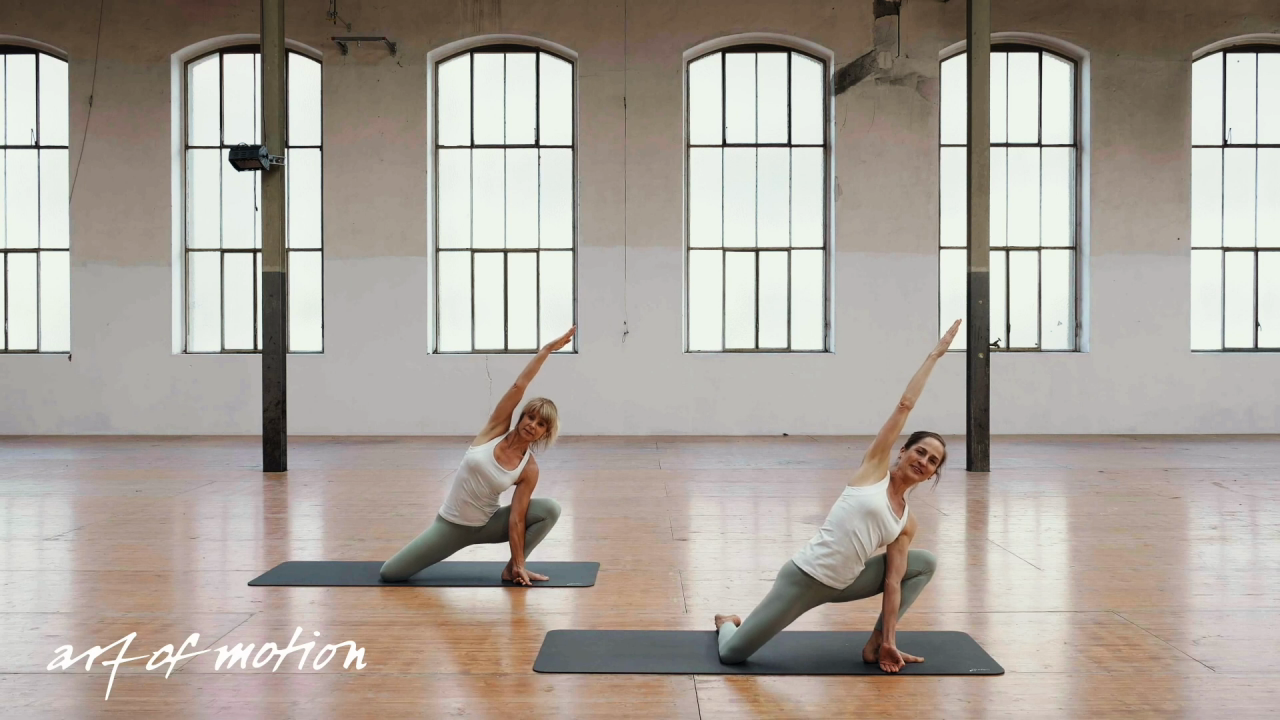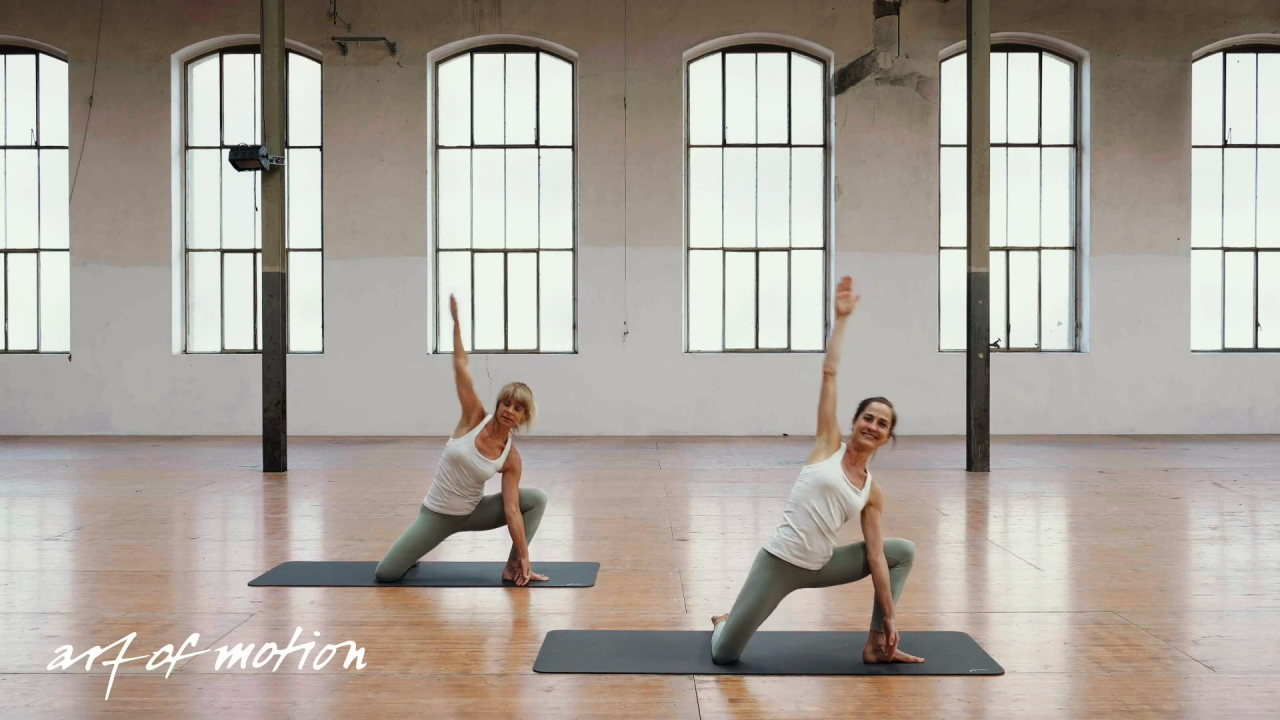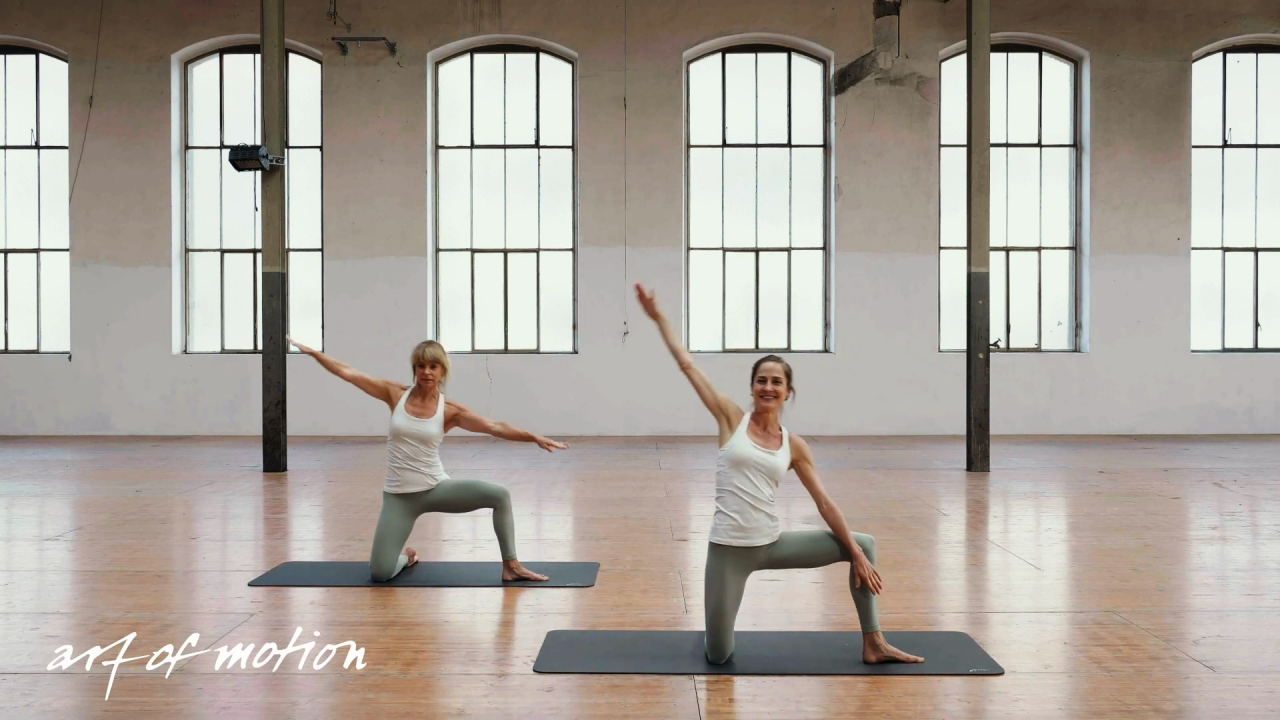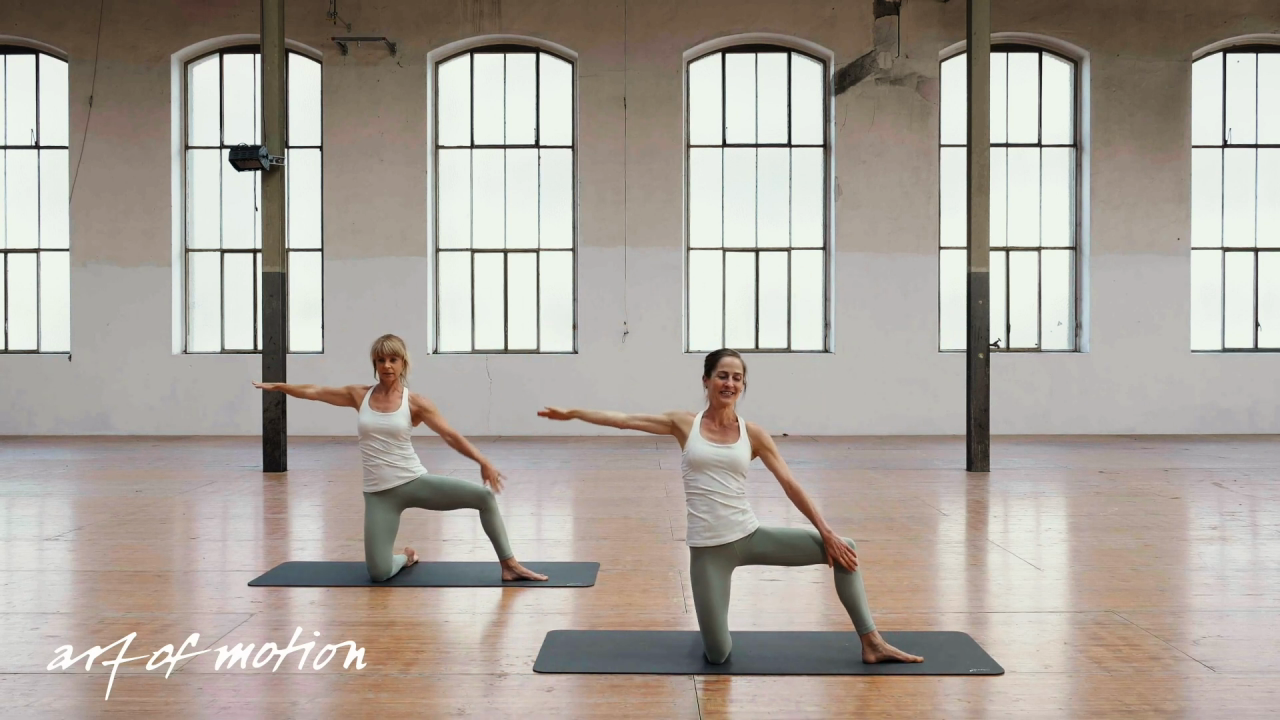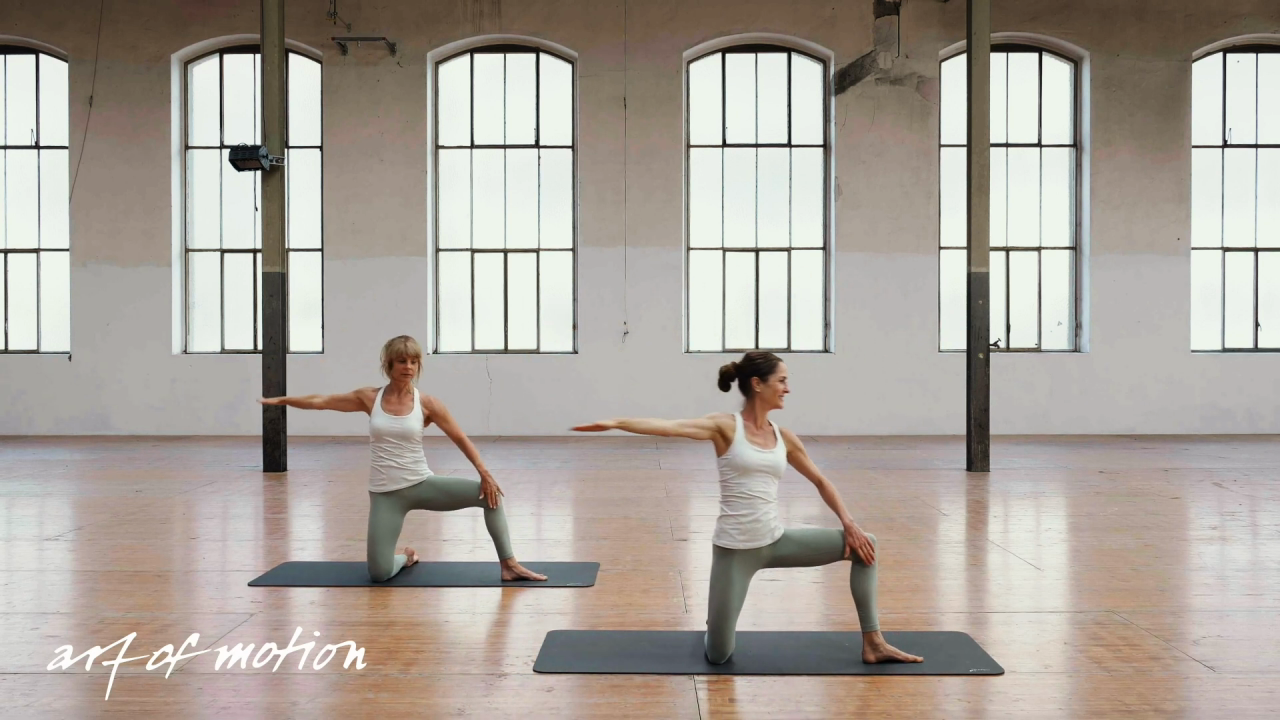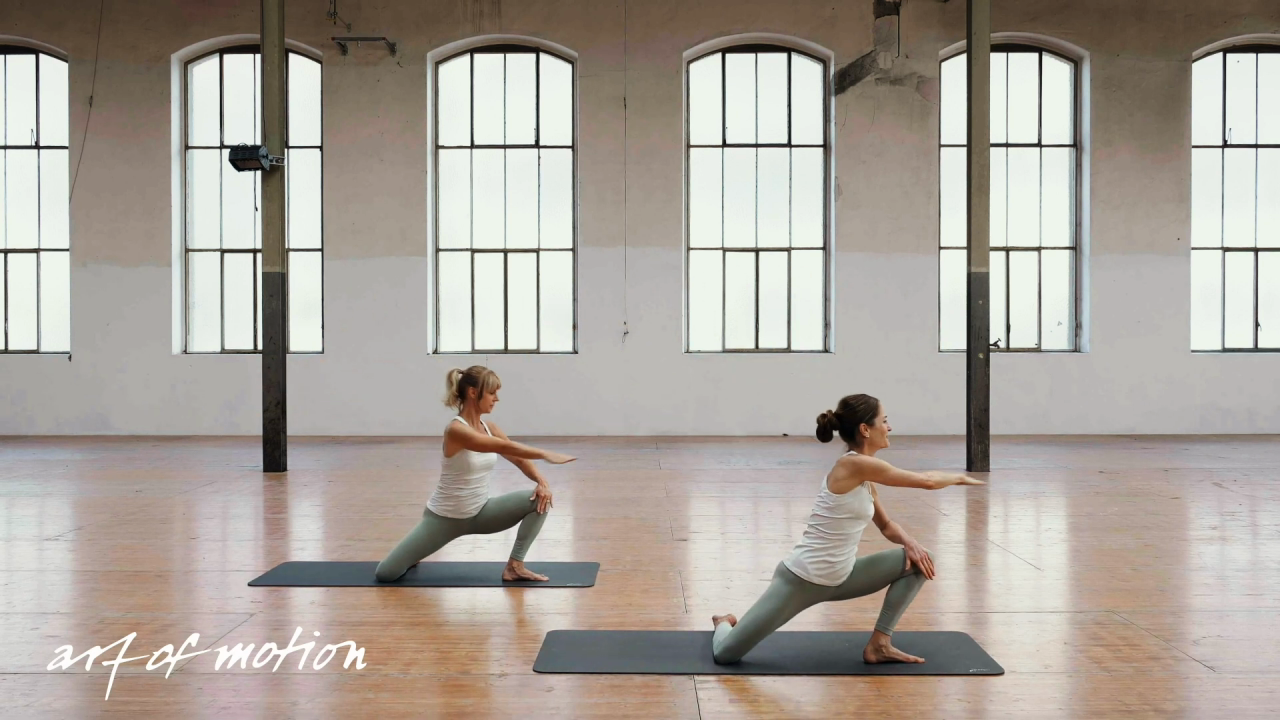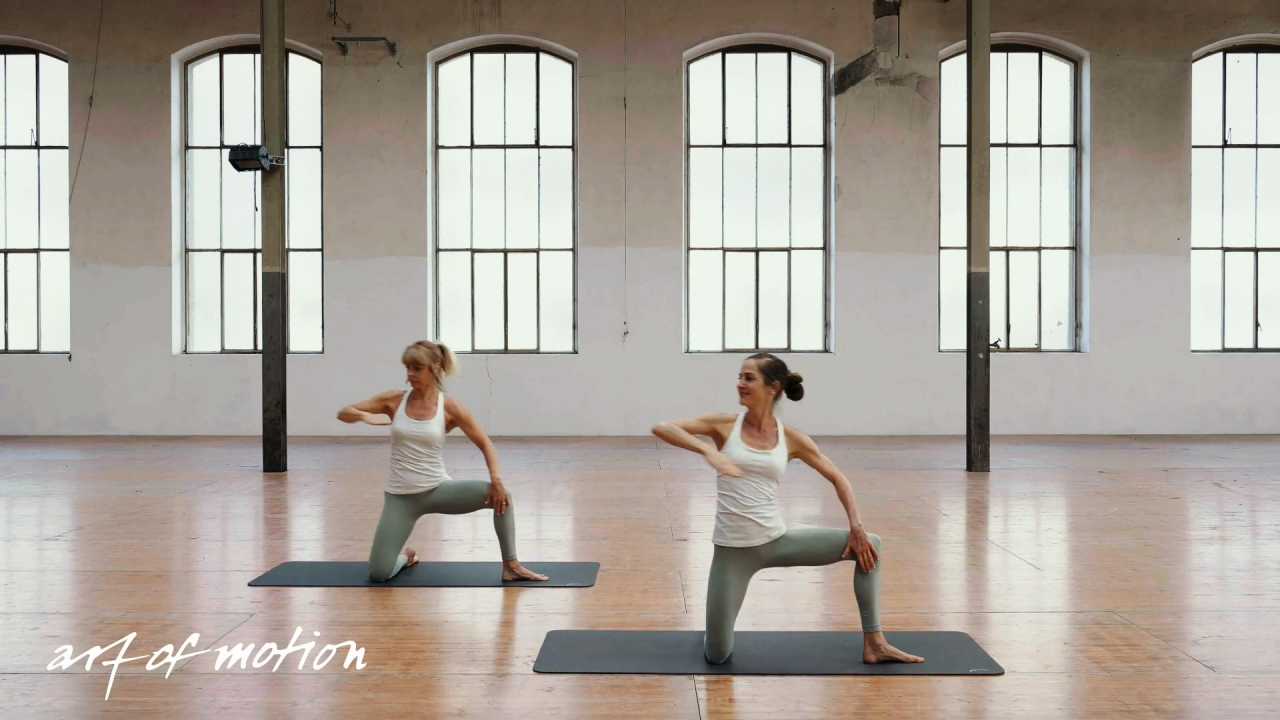
dt=0.7s
person 1, frame 1
left shoulder: (907, 524)
right shoulder: (875, 469)
left elbow: (893, 582)
right elbow: (904, 405)
left wrist: (890, 639)
right wrist: (934, 354)
left hip: (841, 586)
right hip: (804, 577)
left knee: (925, 563)
right knee: (732, 655)
left ankle: (876, 645)
right ankle: (728, 623)
person 1, frame 2
left shoulder: (872, 493)
right shoulder: (829, 447)
left elbow: (875, 555)
right elbow: (829, 374)
left wrist: (889, 615)
right wrist: (841, 319)
left hip: (818, 567)
right hip: (777, 563)
left knee: (902, 552)
right knee: (725, 655)
left ankle: (877, 644)
right ankle: (724, 622)
person 1, frame 3
left shoulder: (794, 446)
right shoulder: (732, 419)
left elbow: (824, 503)
right elbow: (688, 366)
left wrist: (857, 557)
right wrist: (659, 318)
left hip: (772, 545)
right hip: (728, 550)
left knee: (863, 545)
right knee: (718, 655)
left ankle: (873, 645)
right ankle: (718, 627)
person 1, frame 4
left shoulder: (752, 434)
right shoulder: (685, 424)
left elbow: (790, 484)
right elbow: (623, 419)
left wrist: (826, 532)
right wrist: (573, 413)
left hip: (751, 536)
right hip: (708, 548)
left knee: (843, 550)
right knee: (717, 655)
left ankle: (872, 644)
right ankle: (714, 625)
person 1, frame 5
left shoulder: (783, 437)
right shoulder: (725, 426)
left elbow: (820, 481)
right elbow: (668, 426)
left wrist: (849, 524)
right wrist: (616, 423)
left hip: (776, 541)
right hip: (735, 549)
left knee: (862, 545)
right knee: (718, 655)
left ankle: (873, 643)
right ankle: (716, 623)
person 1, frame 6
left shoulder: (866, 475)
right shoulder: (856, 465)
left elbow: (885, 526)
right elbow: (929, 481)
left wrist: (910, 542)
right wrist: (959, 477)
left hip: (838, 580)
right hip: (800, 580)
left knee: (919, 561)
right knee: (725, 654)
left ankle: (877, 644)
right ankle: (725, 623)
person 1, frame 7
left shoulder: (791, 438)
right shoulder: (724, 425)
left elbow: (837, 478)
right elbow: (662, 428)
left wrist: (856, 528)
right wrist: (708, 450)
left hip: (776, 541)
right hip: (733, 549)
left knee: (869, 545)
right knee: (717, 655)
left ankle: (874, 644)
right ankle: (720, 624)
person 2, frame 1
left shoulder: (529, 470)
right shoulder: (496, 431)
left elbow: (517, 519)
right elbow: (518, 386)
left wrist: (519, 563)
right wrist: (546, 350)
left hip: (487, 525)
right hip: (451, 525)
left knee: (551, 509)
right knee: (389, 574)
left ankle: (511, 569)
right ankle: (423, 553)
person 2, frame 2
left shoulder: (511, 459)
right shoulder: (475, 418)
left elbow: (513, 509)
right elbow: (461, 367)
left wrist: (524, 555)
right wrist: (457, 322)
left hip: (473, 513)
right hip: (436, 515)
left knee: (536, 498)
right knee: (385, 574)
left ankle: (514, 567)
right ankle: (411, 554)
person 2, frame 3
left shoulder: (450, 411)
right shoulder: (396, 394)
left elbow: (494, 427)
right elbow: (348, 372)
left wrist: (535, 437)
right wrist: (311, 351)
left hip: (436, 489)
right hip: (398, 496)
left knee: (499, 495)
right knee: (380, 574)
left ankle: (511, 567)
right ankle: (406, 556)
person 2, frame 4
left shoulder: (415, 402)
right shoulder: (360, 395)
left elbow: (450, 435)
right elbow: (313, 391)
left wrist: (483, 462)
right wrist: (276, 386)
left hip: (415, 482)
right hip: (379, 493)
left knee: (484, 495)
right knee: (379, 574)
left ankle: (510, 565)
right ankle: (407, 557)
person 2, frame 5
left shoulder: (427, 404)
right shoulder: (369, 397)
left elbow: (460, 439)
right elbow: (321, 401)
left wrist: (485, 475)
right wrist: (280, 400)
left hip: (422, 485)
right hip: (386, 494)
left knee: (488, 495)
right knee: (379, 574)
left ankle: (509, 566)
right ankle: (406, 557)
person 2, frame 6
left shoulder: (489, 428)
right shoulder: (456, 430)
left elbow: (519, 457)
right elbow: (503, 447)
left wrist: (542, 482)
right wrist: (545, 454)
left hip: (478, 514)
right hip: (443, 518)
left knee: (540, 500)
right knee: (385, 574)
left ankle: (513, 566)
right ankle: (409, 557)
person 2, frame 7
left shoulder: (450, 408)
right shoulder: (394, 399)
left elbow: (484, 444)
right elbow: (344, 413)
left wrist: (497, 480)
right wrist: (362, 414)
left hip: (437, 490)
right hip: (400, 497)
left knee: (500, 496)
right knee: (379, 574)
left ankle: (511, 566)
right ankle: (405, 557)
